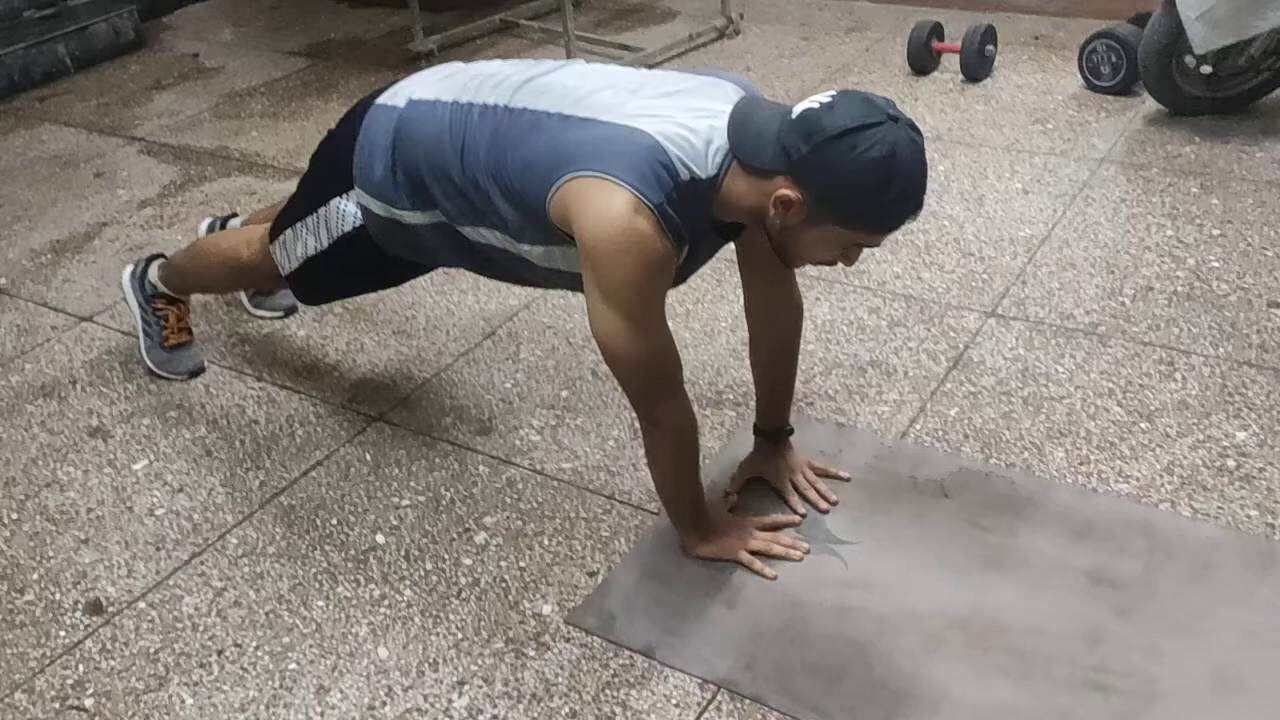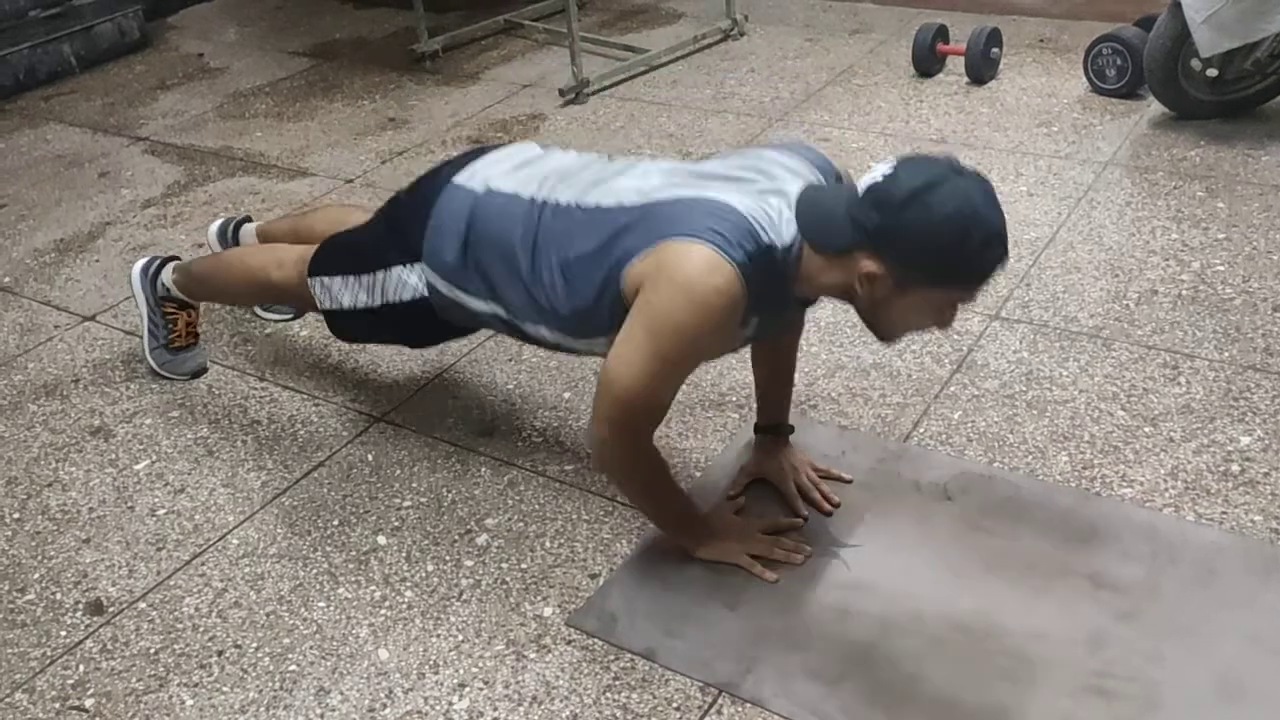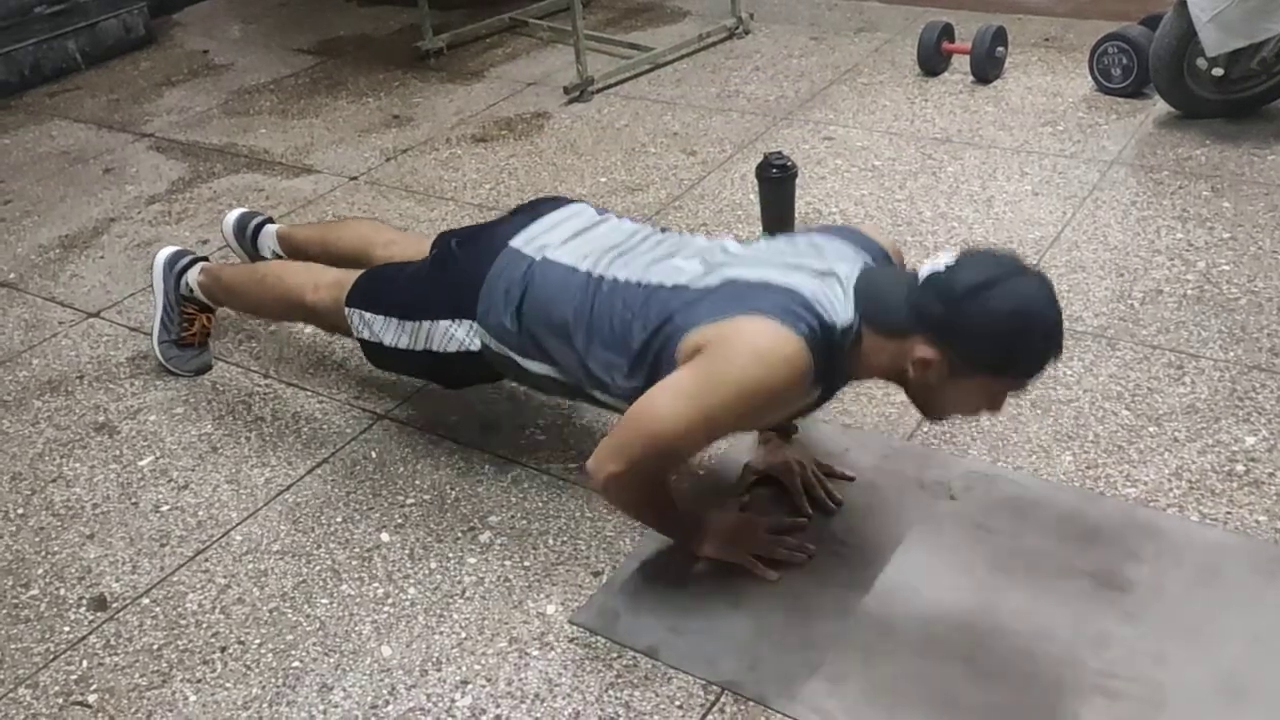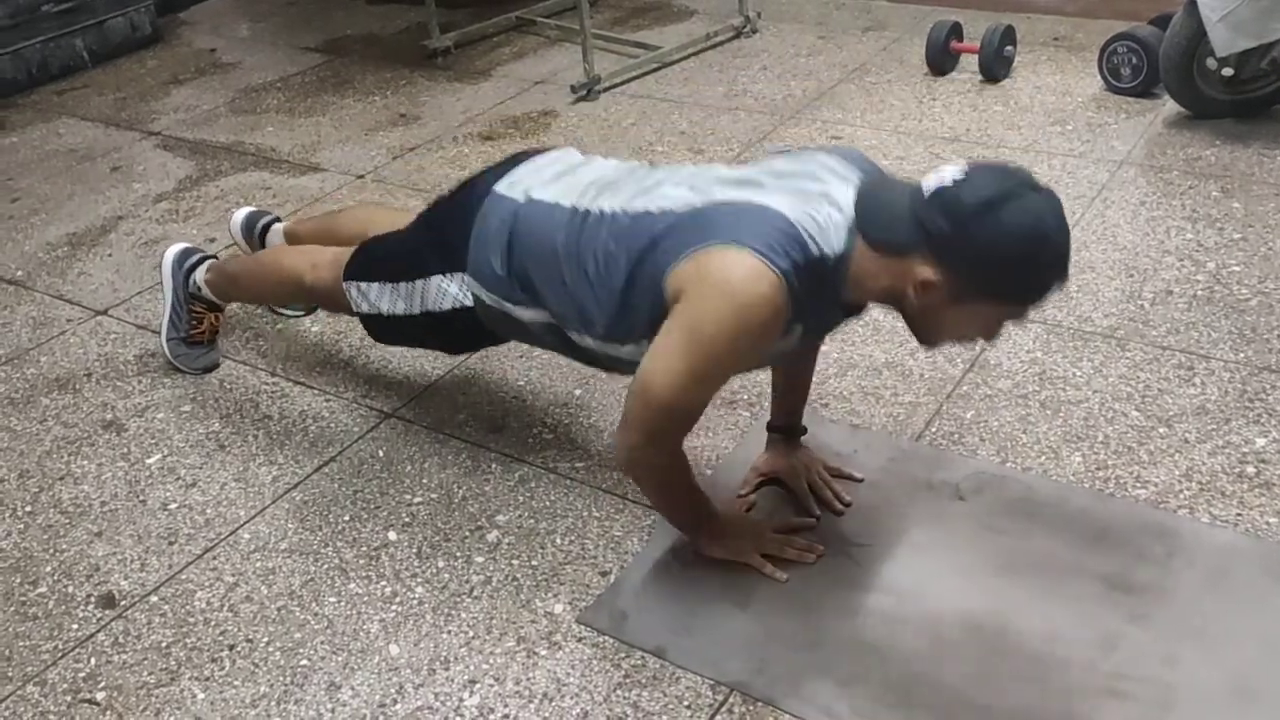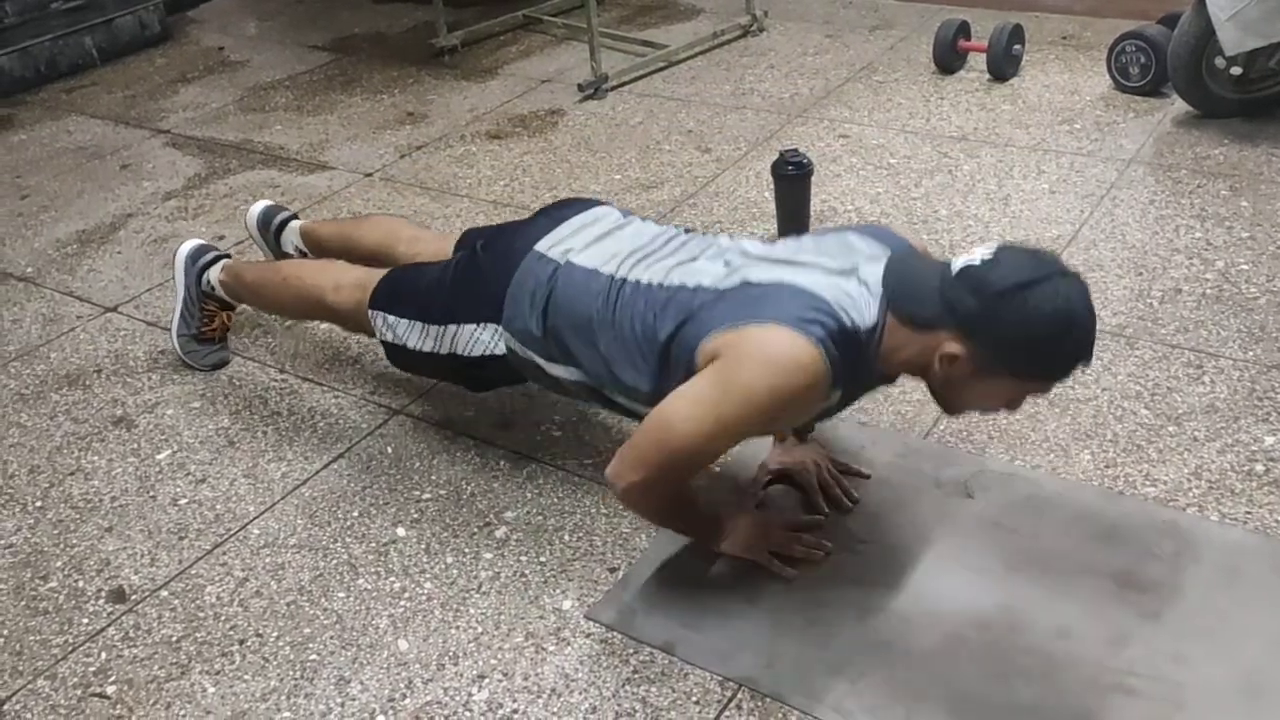
dt=1s
person 1, frame 1
left shoulder: (767, 138)
right shoulder: (626, 217)
left elbow: (774, 297)
right elbow: (659, 406)
left wrist: (774, 441)
right wrist: (699, 529)
left hip: (461, 120)
right hip: (396, 158)
left knee: (301, 235)
right knee: (277, 257)
left ankle: (236, 226)
right ankle: (158, 282)
person 1, frame 2
left shoulder: (825, 187)
right shoulder: (708, 284)
left elbow: (778, 295)
right elbow: (613, 435)
left wrist: (773, 437)
right wrist: (697, 532)
left hip: (524, 184)
right hip: (458, 244)
left knee: (367, 232)
right knee: (308, 276)
left ankle: (251, 229)
right ankle: (172, 280)
person 1, frame 3
left shoulder: (876, 268)
right shoulder: (773, 353)
right elbow: (612, 467)
left wrist: (778, 438)
right wrist: (700, 535)
left hip: (571, 237)
right hip: (503, 301)
left knee: (404, 252)
right knee: (340, 301)
left ankle: (267, 234)
right ankle: (195, 281)
person 1, frame 4
left shoulder: (870, 190)
right shoulder: (754, 291)
right elbow: (642, 440)
left wrist: (787, 437)
right wrist: (712, 531)
left hip: (562, 190)
right hip: (497, 250)
left knee: (403, 235)
right knee: (342, 279)
left ankle: (275, 229)
right ankle: (205, 276)
person 1, frame 5
left shoulder: (907, 268)
right shoulder: (789, 359)
right elbow: (633, 475)
left wrist: (795, 436)
right wrist: (718, 532)
left hip: (598, 237)
right hip: (529, 303)
left knee: (429, 250)
right knee: (361, 300)
left ankle: (291, 228)
right ankle: (216, 277)
